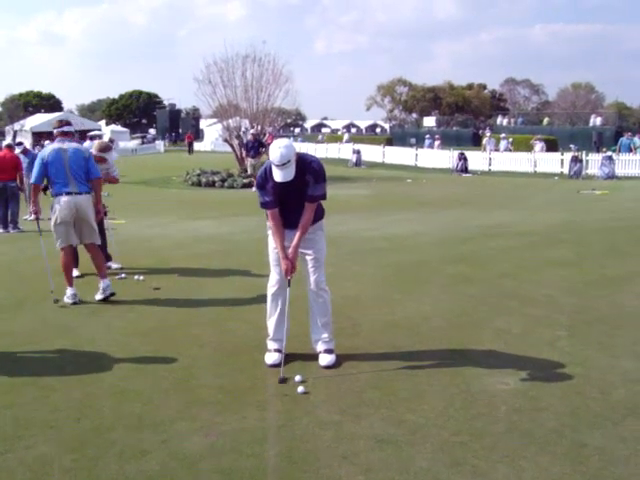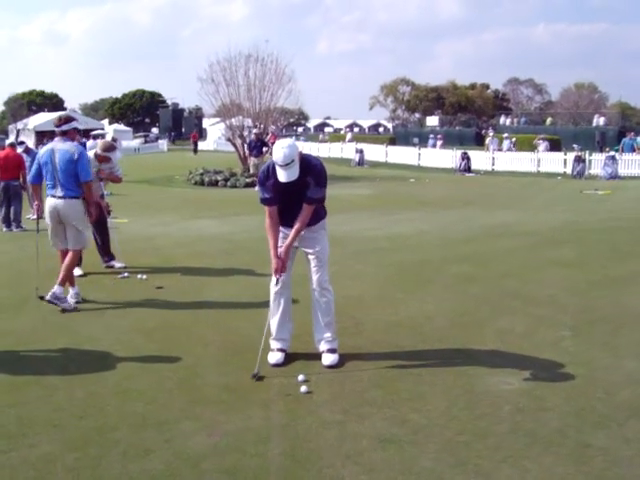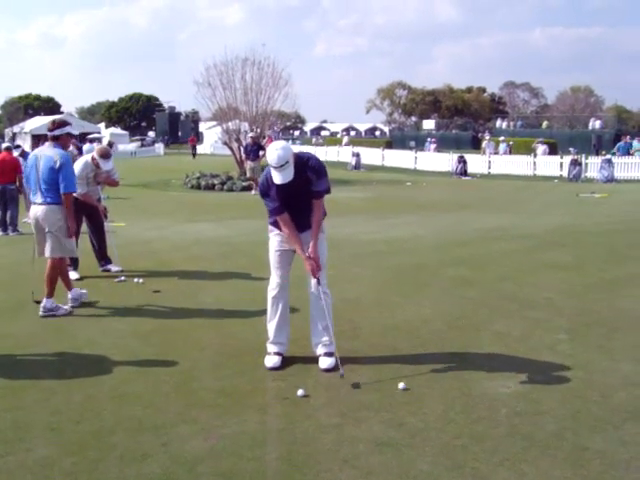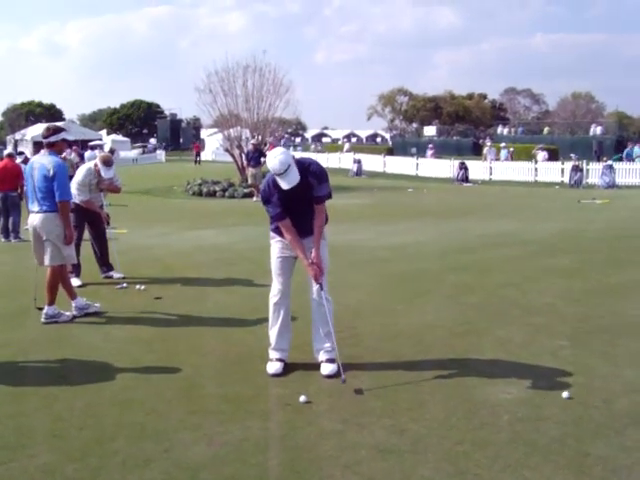
dt=0.5s
person 1, frame 1
left shoulder: (314, 168)
right shoulder: (264, 176)
left elbow: (309, 211)
right elbow: (273, 218)
left wrist: (295, 248)
right wrist: (282, 255)
left hip: (311, 229)
right hip: (279, 230)
left knee: (317, 284)
right knee: (277, 284)
left ankle: (324, 343)
right ankle: (275, 343)
person 1, frame 2
left shoulder: (315, 169)
right shoulder: (266, 174)
left elbow: (307, 213)
right elbow: (271, 216)
left wrist: (288, 248)
right wrist: (274, 253)
left hip: (313, 228)
right hip: (281, 229)
left knee: (320, 283)
right knee: (279, 283)
left ankle: (328, 343)
right ankle: (279, 343)
person 1, frame 3
left shoulder: (313, 166)
right shoulder: (266, 182)
left elbow: (318, 207)
right elbow: (285, 223)
left wrist: (313, 245)
right wrist: (303, 257)
left hip: (313, 230)
right hip: (281, 233)
left knee: (319, 286)
right knee: (277, 286)
left ankle: (325, 346)
right ankle: (275, 347)
person 1, frame 4
left shoulder: (315, 171)
right shoulder: (269, 188)
left elbow: (320, 212)
right elbow: (287, 229)
left wrist: (316, 250)
right wrist: (306, 262)
left hip: (313, 236)
right hip: (282, 239)
left knee: (320, 293)
right knee: (279, 293)
left ankle: (326, 353)
right ankle: (277, 353)
person 2, frame 1
left shoulder: (46, 152)
right shoulder: (82, 150)
left elbow: (36, 182)
right elbow: (96, 179)
left wrist: (34, 203)
right wrist: (98, 203)
left hip: (62, 202)
right hip: (84, 200)
left knee: (66, 248)
right knee: (91, 244)
left ankle: (70, 291)
right ankle: (105, 283)
person 2, frame 2
left shoulder: (43, 151)
right shoulder: (77, 150)
left elbow: (34, 181)
right elbow: (86, 182)
left wrist: (38, 201)
right wrist: (92, 206)
left hip: (51, 203)
right hip: (72, 203)
left knee: (64, 250)
right knee: (74, 250)
left ankle: (73, 291)
right ankle: (57, 291)
person 2, frame 3
left shoulder: (33, 155)
right shoulder: (62, 157)
left elbow: (28, 185)
right elbow: (66, 193)
right wrist: (71, 219)
left hip: (36, 209)
right hip: (54, 210)
left knee: (58, 255)
right knee: (55, 257)
left ankle: (73, 293)
right ankle: (48, 304)
person 2, frame 4
left shoulder: (32, 163)
right shoulder: (57, 164)
left elbow: (29, 194)
right elbow: (62, 201)
right wrist: (68, 228)
left hip: (34, 217)
right hip: (51, 218)
left knee: (59, 263)
right knee: (55, 265)
left ankle: (77, 303)
right ankle: (50, 311)
person 3, frame 1
left shoulder: (107, 161)
left elbow: (115, 179)
left wrist: (104, 177)
left knee: (99, 228)
left ankle: (105, 260)
right ankle: (72, 266)
person 3, frame 2
left shoulder: (110, 160)
left elbow: (119, 178)
left wrist: (107, 176)
right wrist: (101, 201)
left hip: (97, 195)
left knee: (102, 227)
left ankle: (108, 259)
right ankle: (75, 264)
person 3, frame 3
left shoulder: (106, 164)
right shoulder: (81, 166)
left elbow: (115, 182)
right elbow: (81, 193)
left wrist: (105, 179)
right wrist: (98, 205)
left hip: (94, 198)
right hip: (76, 199)
left knee: (99, 230)
right knee: (73, 233)
left ankle: (105, 262)
right ankle: (72, 268)
person 3, frame 4
left shoulder: (109, 171)
right shoulder: (84, 173)
left elbow: (118, 189)
right elbow: (84, 200)
left wrist: (107, 186)
right wrist: (101, 212)
left hip: (96, 205)
right hip: (78, 206)
left knee: (100, 238)
right knee: (75, 240)
left ankle: (106, 269)
right ankle: (74, 275)
